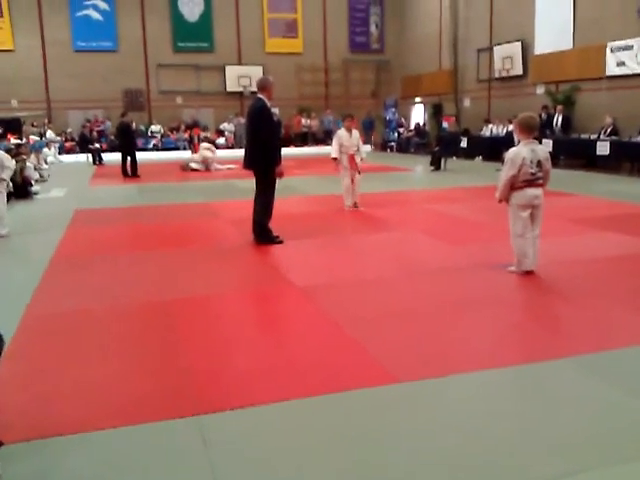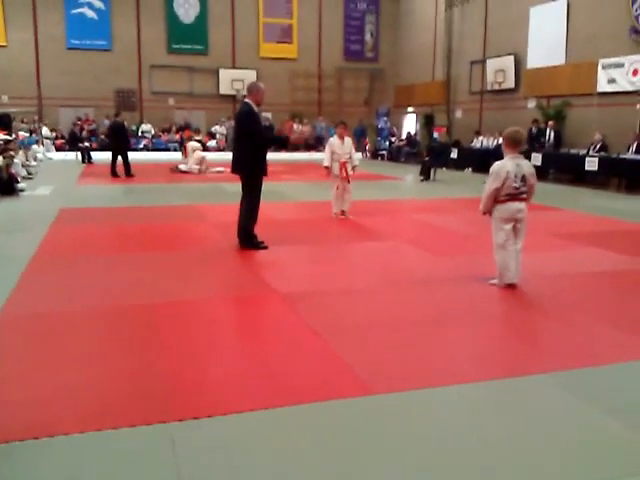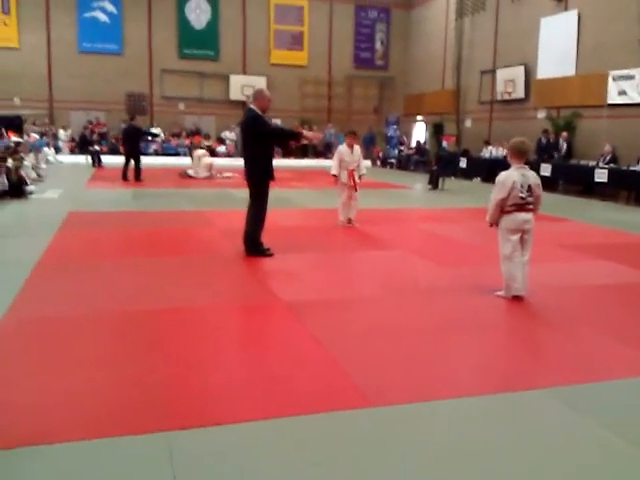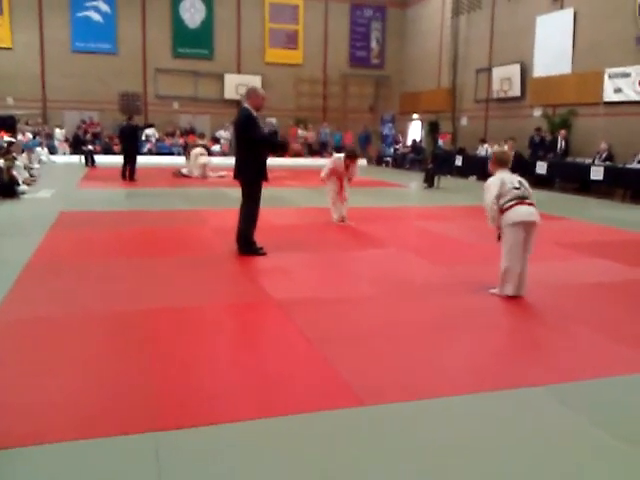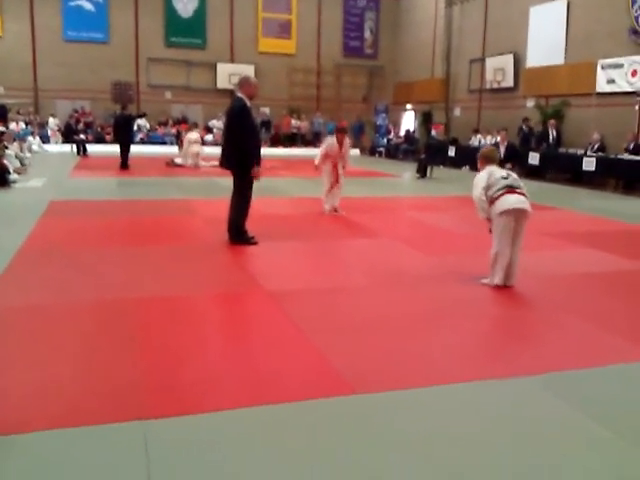
dt=0.3s
person 1, frame 1
left shoulder: (256, 105)
right shoulder: (263, 108)
right elbow: (268, 138)
right wrist: (277, 163)
left hip: (258, 158)
right hip: (265, 161)
left knee: (262, 195)
right knee: (265, 196)
left ankle: (260, 231)
right ankle: (262, 233)
person 1, frame 2
left shoulder: (246, 111)
right shoulder: (248, 112)
left elbow: (259, 134)
right elbow: (263, 135)
left wrist: (282, 140)
right wrist: (287, 141)
left hip: (248, 162)
right hip: (250, 163)
left knee: (249, 199)
right knee: (251, 200)
left ankle: (245, 236)
right ankle: (248, 239)
person 1, frame 3
left shoulder: (253, 116)
right shoulder: (254, 117)
left elbow: (272, 134)
right elbow: (274, 131)
left wrist: (298, 136)
right wrist: (302, 134)
left hip: (257, 168)
right hip: (258, 169)
left knee: (256, 205)
right knee: (258, 206)
left ankle: (251, 243)
right ankle: (252, 245)
person 1, frame 4
left shoulder: (245, 115)
right shoulder: (247, 116)
left elbow: (258, 139)
right elbow: (262, 138)
left wrist: (281, 147)
right wrist: (287, 146)
left hip: (249, 168)
right hip: (251, 169)
left knee: (249, 205)
right knee: (250, 206)
left ankle: (244, 242)
right ankle: (246, 245)
person 1, frame 5
left shoulder: (238, 105)
right shoulder: (241, 107)
right elbow: (244, 138)
left wrist: (253, 162)
right wrist: (254, 164)
left hip: (238, 160)
right hip: (242, 162)
left knee: (240, 195)
right knee: (242, 196)
left ankle: (236, 231)
right ankle: (238, 234)
person 2, frame 1
left shoulder: (515, 152)
right shoulder: (543, 151)
left elbow: (507, 177)
right elbow: (546, 174)
left wrist: (501, 195)
left hip: (519, 196)
right hip: (537, 194)
left knee: (520, 232)
right knee: (534, 231)
left ankle: (523, 265)
right ankle: (530, 264)
person 2, frame 2
left shoulder: (500, 166)
right shoulder: (528, 166)
left elbow: (490, 190)
right elbow: (531, 189)
left wrist: (484, 207)
left hip: (502, 209)
right hip: (520, 209)
left knee: (503, 244)
right knee: (516, 244)
left ankle: (506, 278)
right ankle: (513, 277)
person 2, frame 3
left shoulder: (505, 176)
right shoulder: (534, 176)
left elbow: (496, 201)
right elbow: (537, 201)
left wrist: (491, 219)
left hip: (509, 219)
right hip: (527, 219)
left knee: (510, 256)
right knee: (524, 256)
left ankle: (512, 290)
right ankle: (520, 289)
person 2, frame 4
left shoulder: (493, 180)
right shoulder: (519, 179)
left elbow: (491, 204)
left wrist: (497, 225)
left hip: (513, 216)
right hip: (532, 214)
left knee: (510, 255)
right knee: (523, 255)
left ankle: (506, 289)
right ankle: (517, 289)
person 2, frame 5
left shoulder: (482, 175)
right shoulder: (509, 173)
left elbow: (479, 196)
right elbow: (523, 190)
left wrist: (488, 217)
left hip: (504, 205)
right hip: (523, 204)
left knee: (500, 244)
right knee: (514, 246)
left ankle: (496, 279)
right ankle: (508, 279)
